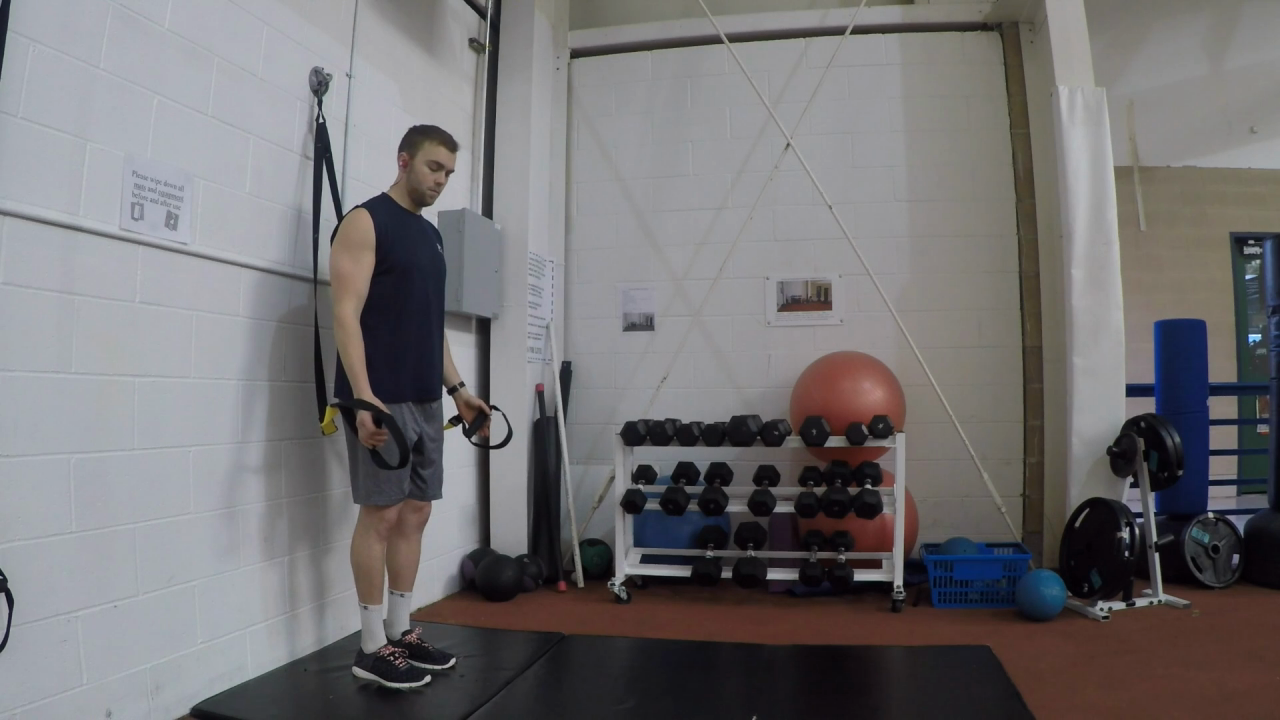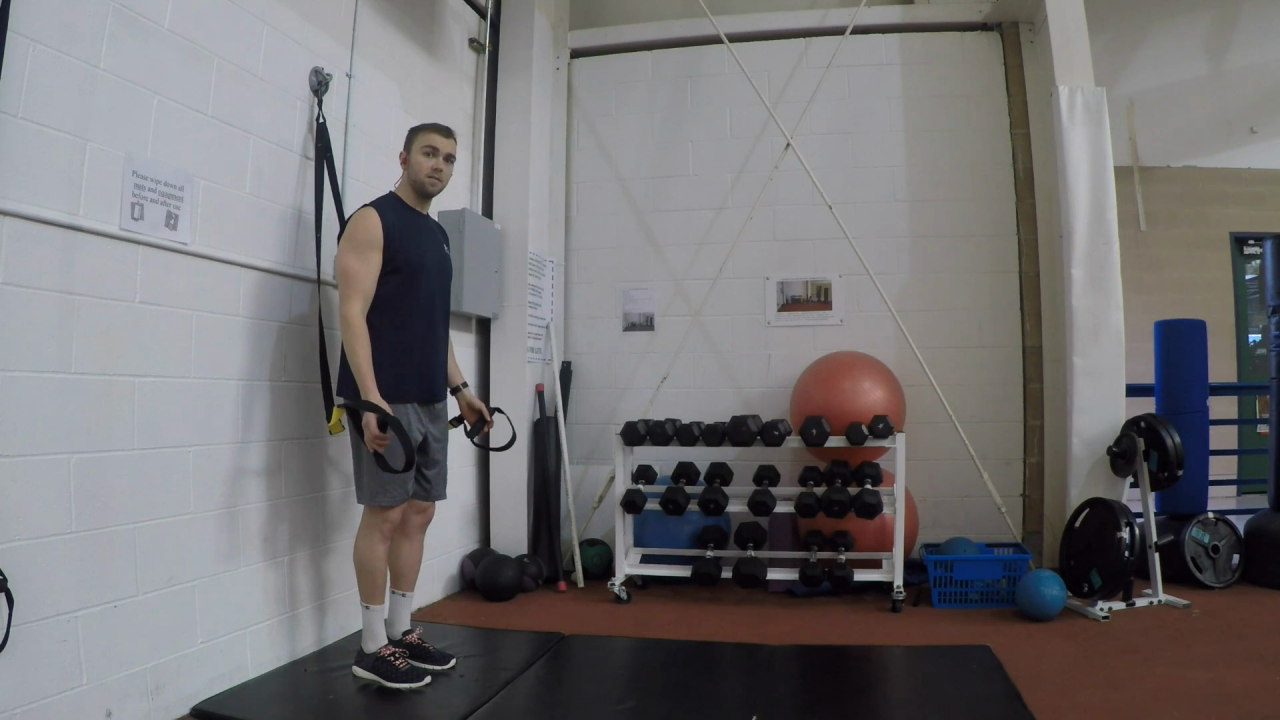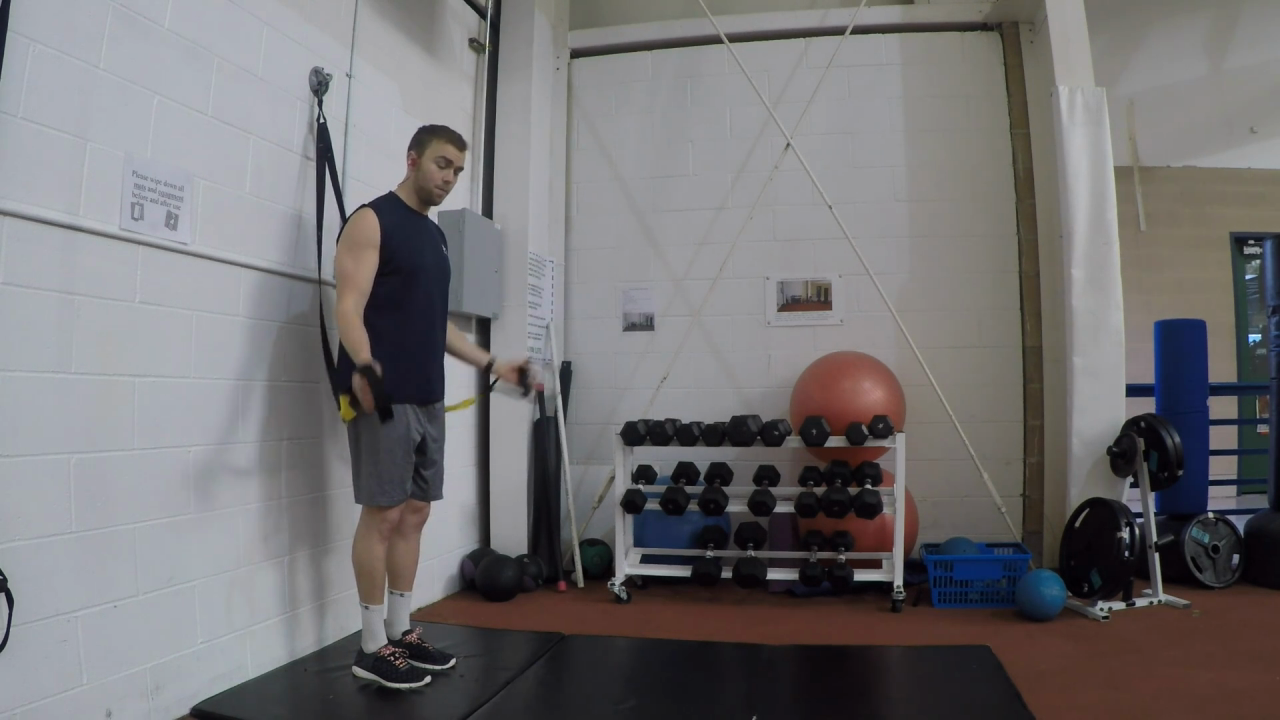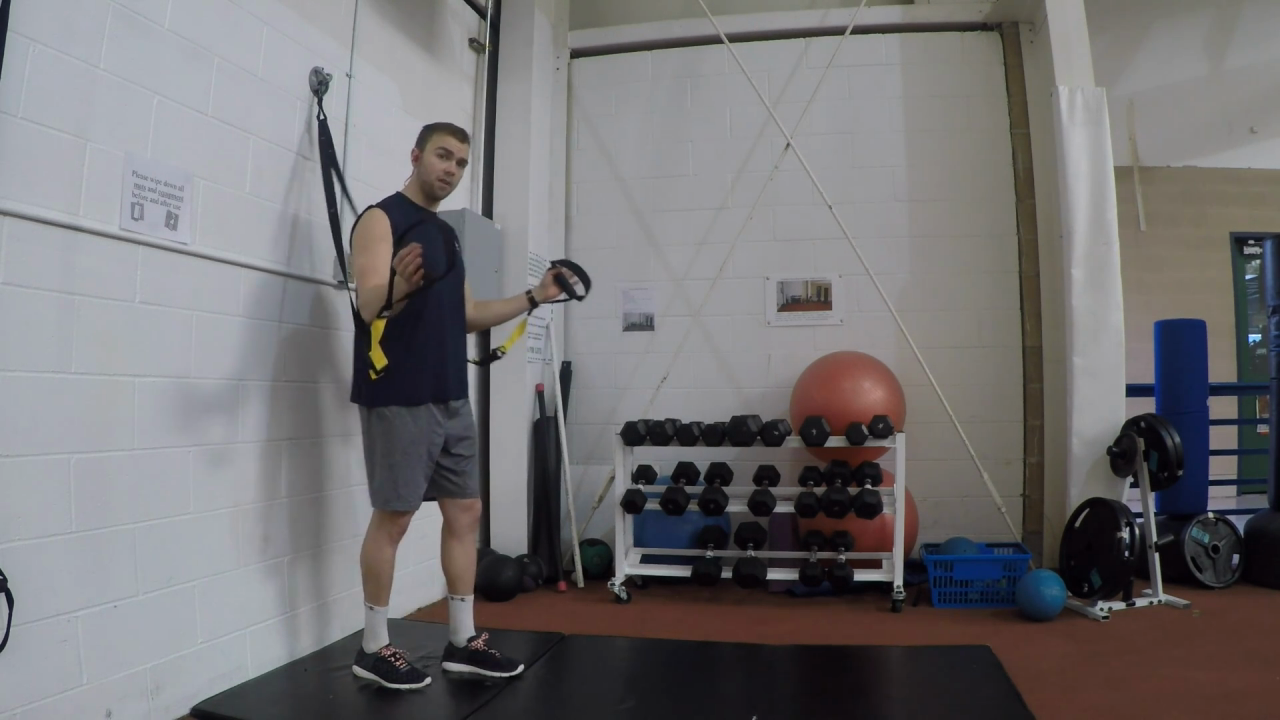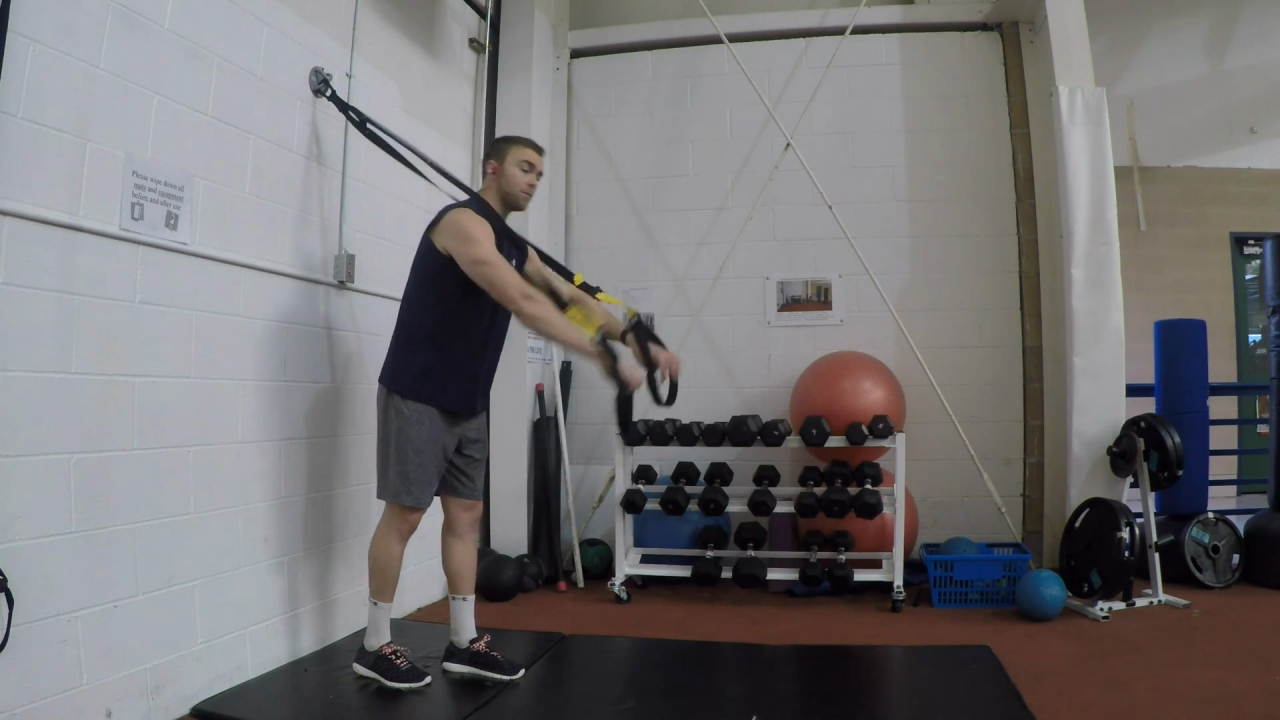
dt=1s
person 1, frame 1
left shoulder: (430, 234)
right shoulder: (365, 222)
right elbow: (345, 313)
left wrist: (457, 387)
right wrist: (363, 397)
left hip: (425, 400)
right hip: (381, 400)
left knee: (415, 512)
right knee: (380, 514)
left ankle: (400, 630)
right ankle: (372, 646)
person 1, frame 2
left shoulder: (437, 233)
right shoulder: (373, 220)
right elbow: (353, 313)
left wrist: (460, 388)
right wrist: (370, 397)
left hip: (430, 400)
right hip: (386, 399)
left knee: (418, 513)
right knee: (384, 515)
left ankle: (401, 631)
right ankle: (372, 646)
person 1, frame 3
left shoulder: (435, 235)
right shoulder: (372, 221)
right elbow: (348, 308)
left wrist: (489, 361)
right wrist: (363, 367)
left hip: (426, 397)
right hip: (384, 396)
left knee: (414, 513)
right knee: (382, 514)
left ankle: (400, 630)
right ankle: (372, 646)
person 1, frame 4
left shoulder: (446, 234)
right shoulder: (381, 221)
right elbow: (371, 307)
left wrist: (534, 296)
right wrist: (400, 286)
left hip: (451, 397)
right hip: (397, 398)
left knee: (465, 514)
right knee: (393, 517)
left ankle: (463, 640)
right ankle: (374, 647)
person 1, frame 5
left shoulder: (512, 243)
right shoulder: (464, 222)
left elbow: (570, 298)
right elbow: (524, 304)
left wrist: (634, 339)
right wrist: (605, 357)
left hip: (466, 399)
right hip: (418, 393)
left knee: (467, 512)
right knee: (404, 514)
left ankle: (464, 641)
right ankle: (375, 645)
